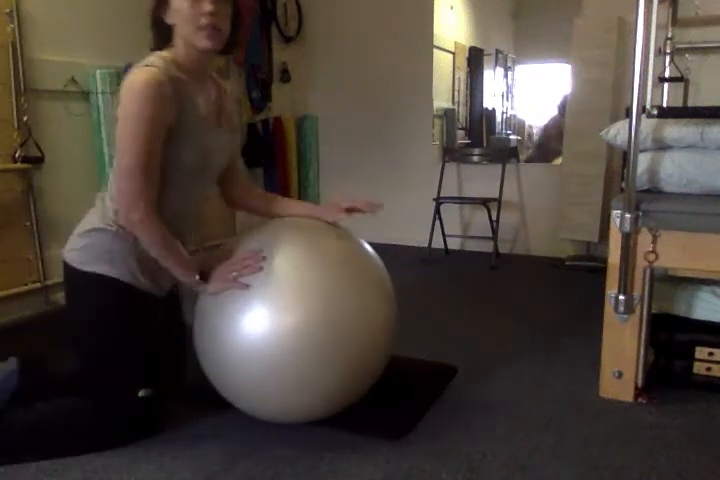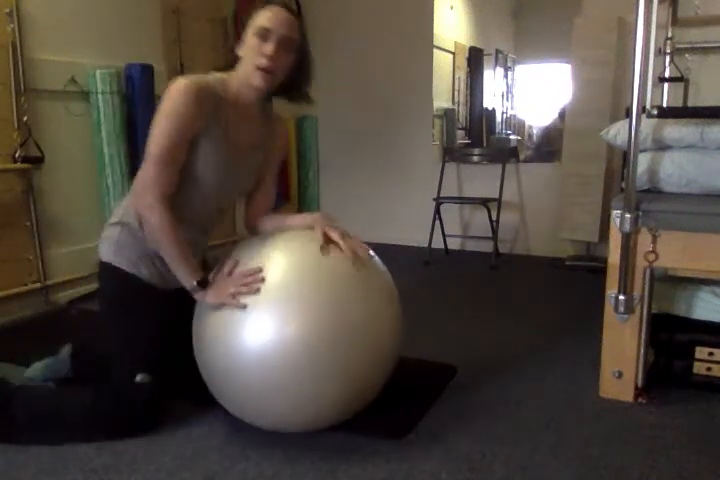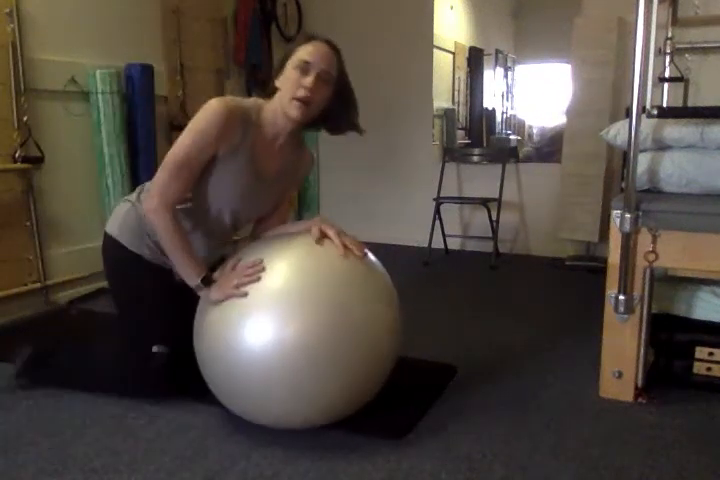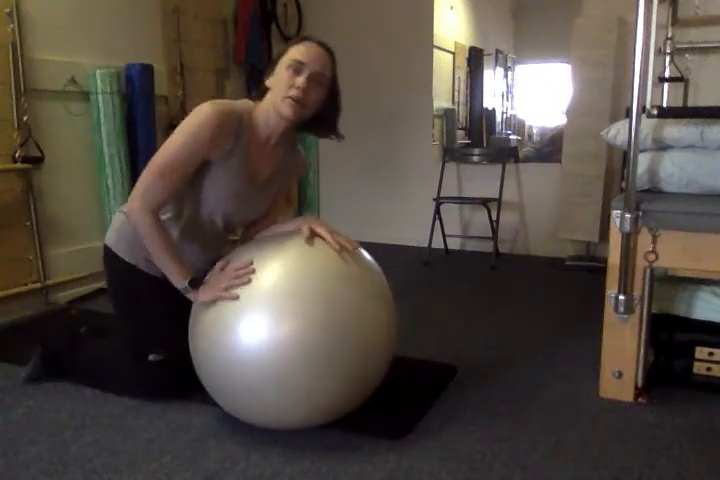
dt=0.3s
person 1, frame 1
left shoulder: (221, 96)
right shoulder: (151, 82)
left elbow: (236, 190)
right elbow: (135, 209)
left wrist: (316, 211)
right wrist: (200, 275)
left hip: (151, 265)
right hip: (110, 266)
left knee: (166, 378)
right knee: (130, 415)
person 1, frame 2
left shoulder: (274, 131)
right shoulder: (192, 93)
left elbow: (259, 219)
right elbow: (151, 200)
left wrist: (312, 221)
right wrist: (202, 285)
left hip: (182, 262)
right hip: (133, 258)
left knee: (204, 379)
right knee: (132, 412)
left ankle: (87, 359)
person 1, frame 3
left shoulder: (300, 159)
right shoulder: (225, 115)
left elbow: (263, 232)
right elbow: (158, 202)
left wrist: (310, 226)
right wrist: (205, 284)
left hip: (199, 253)
right hip: (140, 242)
right knee: (153, 372)
person 1, frame 4
left shoulder: (292, 161)
right shoulder: (217, 119)
left elbow: (253, 233)
right elbow: (140, 206)
left wrist: (299, 226)
right wrist: (192, 286)
left hip: (197, 259)
right hip: (140, 253)
right knee: (165, 377)
left ankle: (96, 334)
right ankle: (62, 349)
